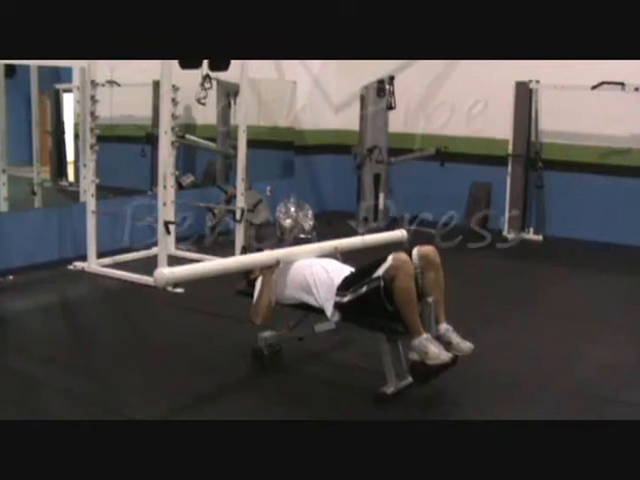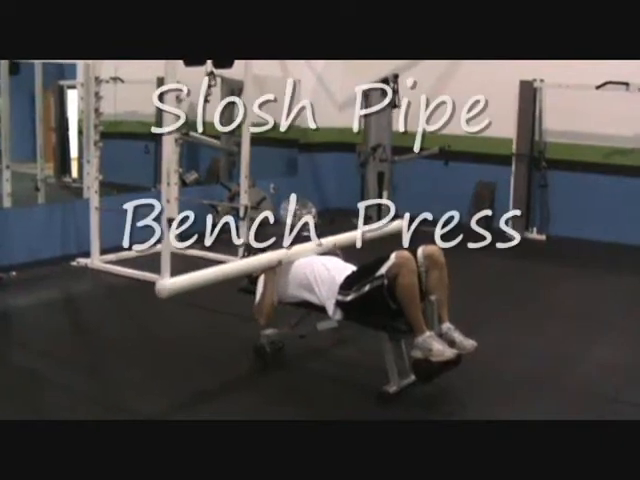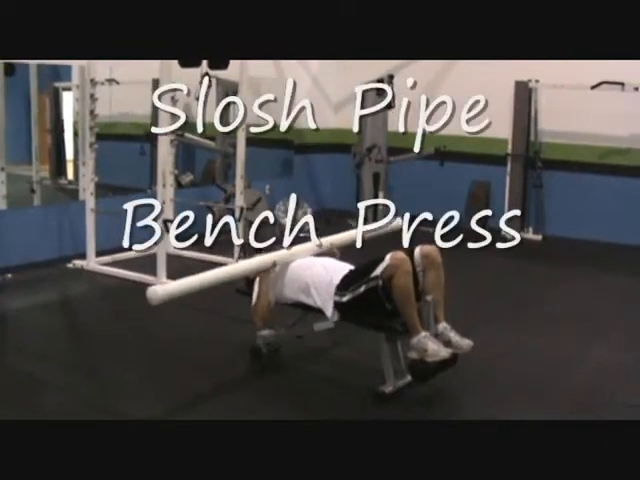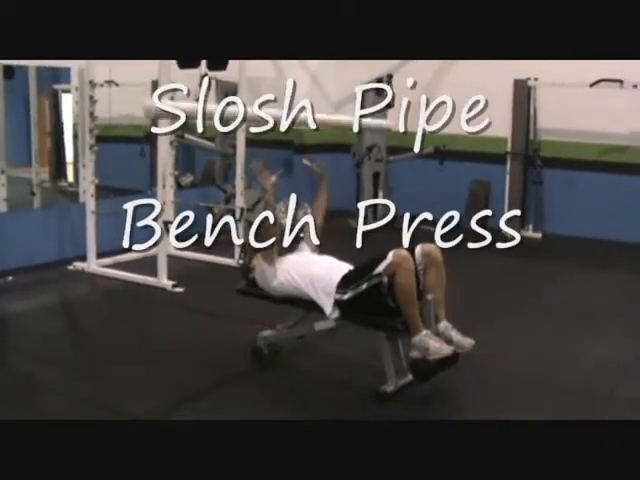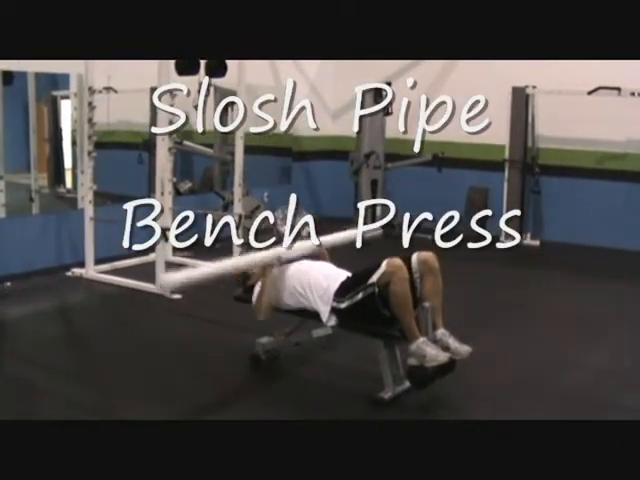
dt=0.7s
person 1, frame 1
left shoulder: (292, 265)
right shoulder: (267, 279)
right elbow: (260, 319)
right wrist: (267, 273)
left hip: (356, 284)
right hip: (342, 296)
left knee: (428, 254)
right knee: (399, 263)
left ankle: (442, 330)
right ankle: (420, 342)
person 1, frame 2
left shoulder: (293, 263)
right shoulder: (269, 278)
right elbow: (263, 319)
left wrist: (335, 253)
right wrist: (270, 272)
left hip: (356, 280)
right hip: (344, 294)
left knee: (432, 254)
right knee: (403, 260)
left ankle: (445, 329)
right ankle: (423, 340)
person 1, frame 3
left shoulder: (293, 264)
right shoulder: (267, 278)
right elbow: (260, 321)
left wrist: (334, 256)
right wrist: (265, 274)
left hip: (353, 280)
right hip: (342, 294)
left knee: (429, 253)
right knee: (398, 261)
left ankle: (442, 330)
right ankle: (418, 340)
person 1, frame 4
left shoulder: (298, 257)
right shoulder: (268, 276)
left elbow: (317, 220)
right elbow: (268, 231)
left wrist: (323, 179)
right wrist: (269, 191)
left hip: (353, 283)
right hip: (341, 293)
left knee: (430, 252)
right knee: (401, 259)
left ankle: (442, 327)
right ankle: (420, 339)
person 1, frame 5
left shoulder: (288, 270)
right shoulder: (262, 287)
right elbow: (261, 314)
left wrist: (320, 249)
right wrist: (267, 272)
left hip: (350, 285)
right hip: (339, 300)
left knee: (427, 259)
right knee: (395, 266)
left ankle: (440, 334)
right ankle: (417, 346)
